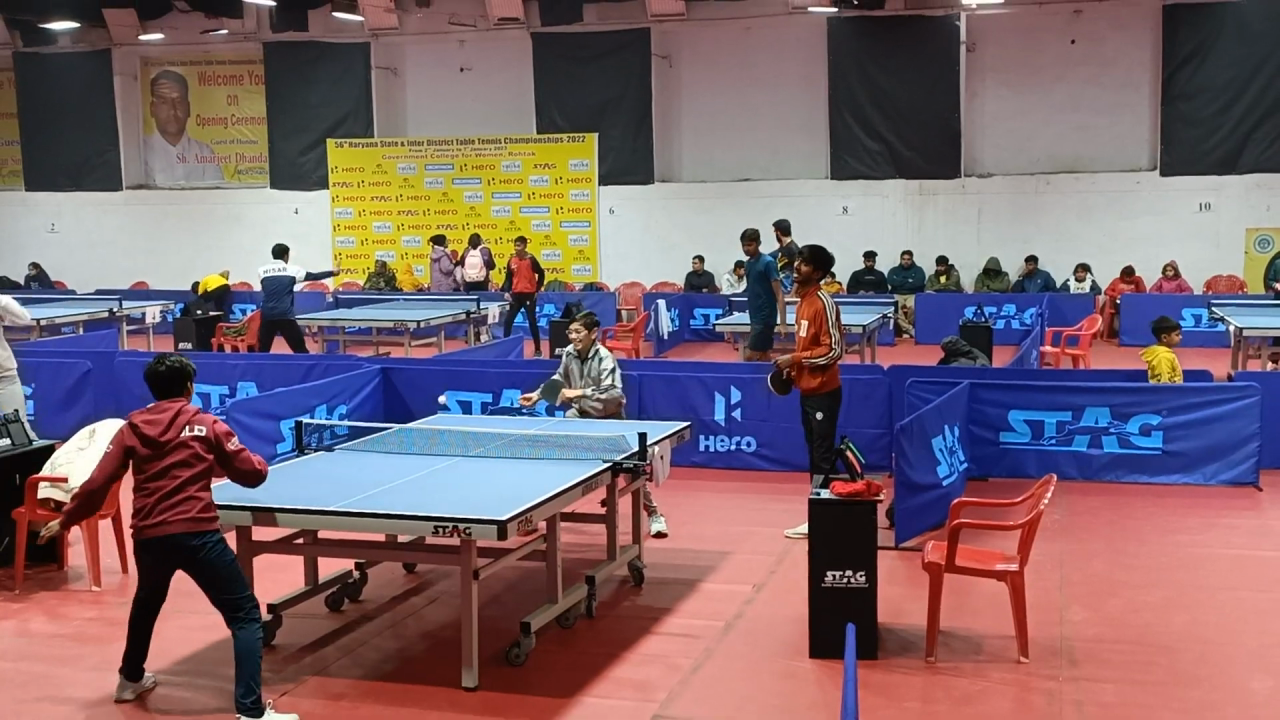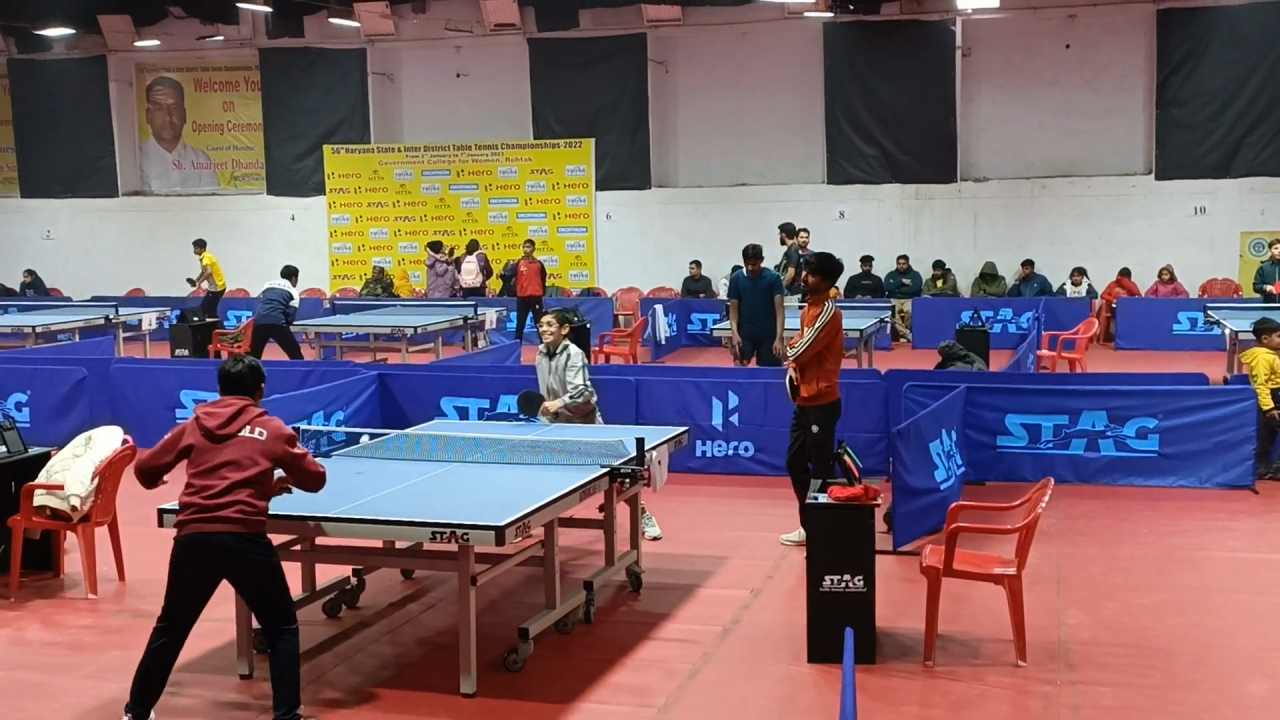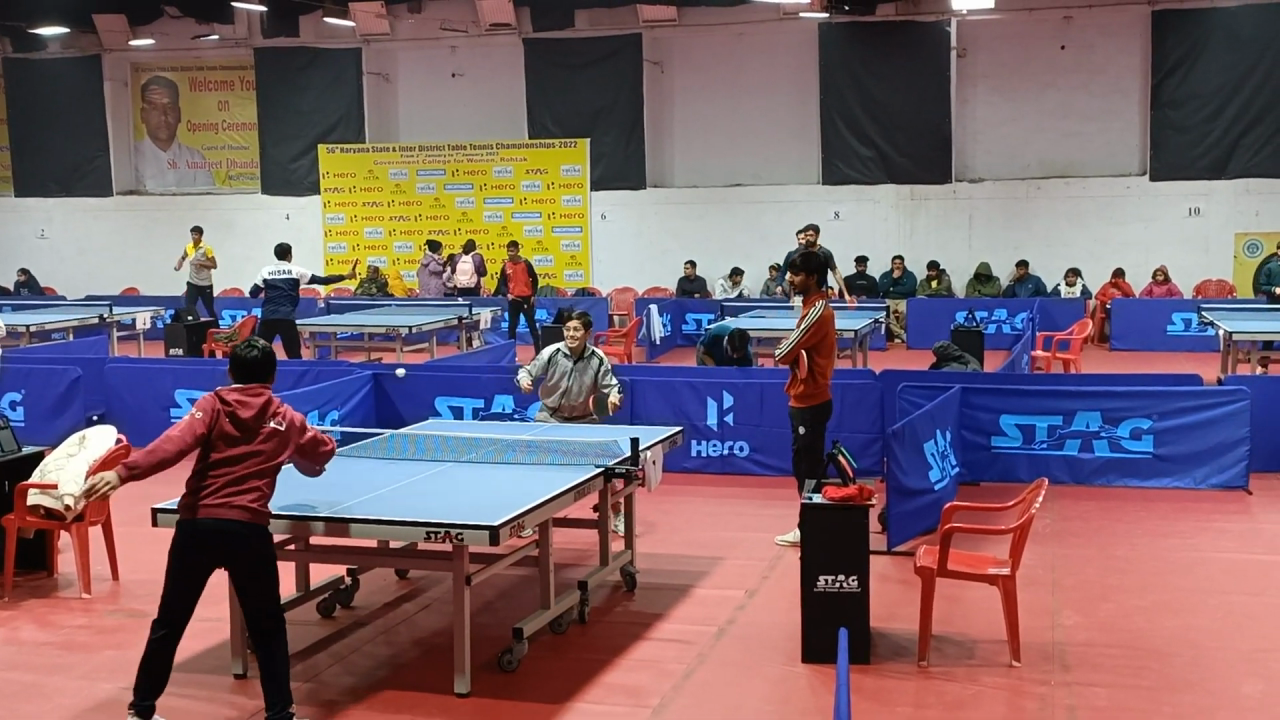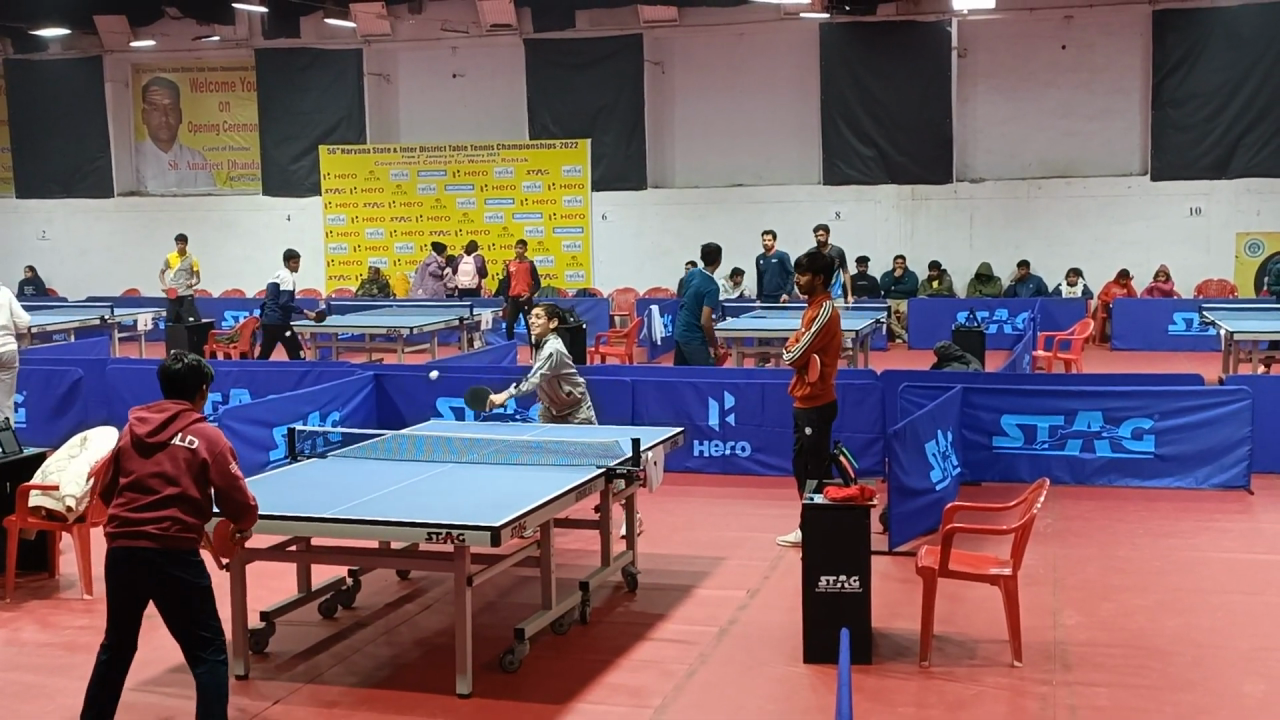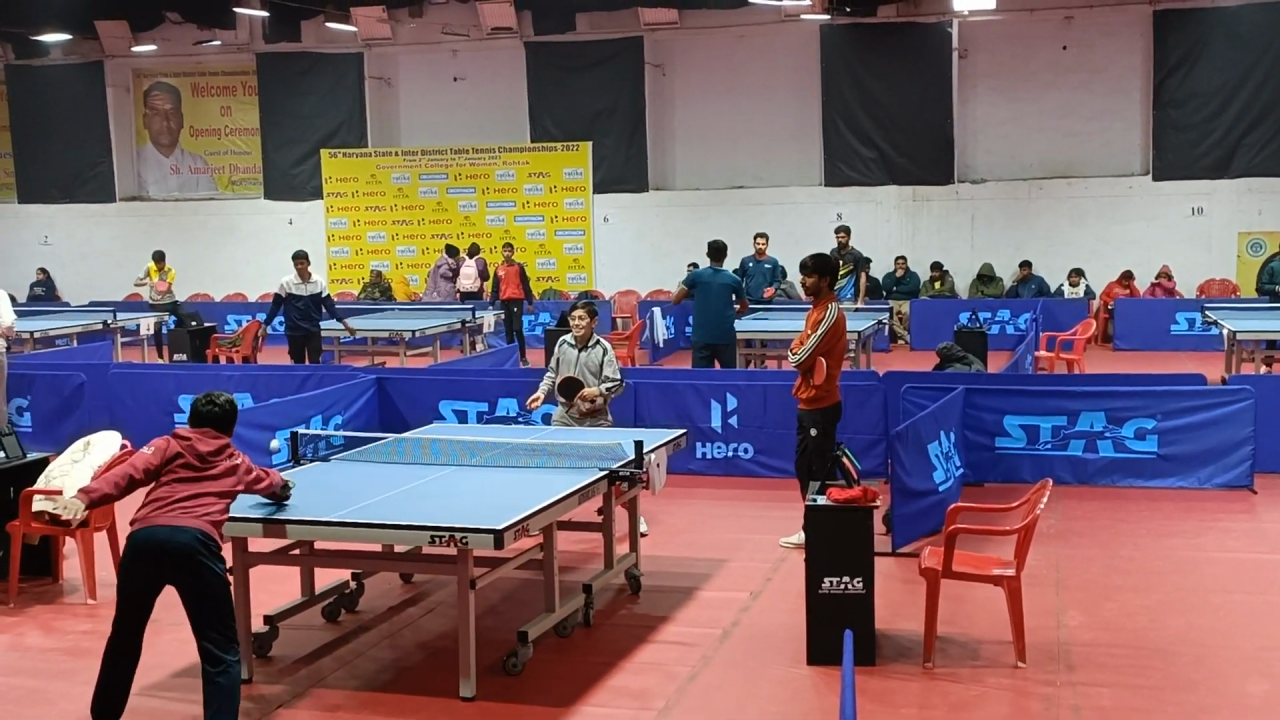
dt=0.7s
person 1, frame 1
left shoulder: (131, 430)
right shoulder: (207, 425)
left elbow: (97, 486)
right elbow: (253, 474)
left wrist: (64, 521)
right wrist: (217, 465)
left hip: (149, 537)
right hip: (198, 535)
left knee: (146, 601)
right knee: (245, 615)
left ankle: (130, 679)
person 1, frame 2
left shoulder: (194, 424)
right shoulder: (273, 429)
left elbow: (146, 468)
right elbow: (315, 479)
left wrist: (155, 481)
right wrist: (281, 481)
left hip: (194, 538)
right hip: (246, 539)
left knee: (170, 627)
right knee: (281, 628)
person 1, frame 3
left shoulder: (213, 406)
right shoulder: (286, 419)
left elbow: (175, 442)
right elbow: (323, 450)
left wrist: (122, 472)
left hip: (198, 524)
right hip: (249, 529)
left knee: (169, 620)
right knee: (268, 624)
person 1, frame 4
left shoulder: (131, 430)
right shoulder: (208, 437)
left elbow: (107, 492)
right elbow: (240, 506)
right wrist: (241, 524)
left hip: (122, 551)
right hip: (173, 555)
left knee: (116, 647)
right knee: (208, 653)
person 1, frame 5
left shoulder: (170, 446)
right shoulder: (237, 463)
left elbow: (130, 473)
right elbow: (279, 488)
left wrist: (83, 498)
right wrist: (279, 484)
left hip: (145, 540)
right hip: (197, 542)
left knee: (124, 640)
right knee: (221, 651)
person 2, frame 1
left shoulder: (823, 304)
right shoulder: (803, 302)
left elbow: (833, 351)
left wrist: (795, 359)
right wrist: (792, 364)
left hip: (824, 393)
right hip: (808, 391)
left knee: (823, 460)
right knee: (815, 457)
person 2, frame 2
left shoulder: (827, 313)
right shoulder: (809, 308)
left elbow: (797, 351)
left wrist: (791, 345)
right wrist: (792, 367)
left hip: (821, 403)
right hip: (804, 401)
left knee: (820, 470)
right knee: (795, 464)
person 2, frame 3
left shoulder: (817, 311)
right shoulder: (815, 307)
left elbow: (783, 355)
right elbow: (796, 349)
left wrist: (786, 350)
right wrist: (792, 352)
left hip: (810, 401)
right hip: (805, 399)
left knee: (810, 468)
right knee: (803, 467)
person 2, frame 4
left shoulder: (825, 312)
right shoulder: (812, 308)
left elbow: (795, 356)
right elbow: (793, 348)
left wrist: (792, 353)
right wrist: (793, 351)
left hip: (816, 403)
right hip: (804, 400)
left knee: (816, 469)
right knee: (802, 466)
person 2, frame 5
left shoulder: (831, 314)
right shoulder: (816, 310)
left elbow: (800, 359)
right elbow: (798, 350)
left wrist: (797, 353)
right wrist: (798, 351)
left hip: (820, 405)
right hip: (809, 402)
left knee: (820, 471)
right knee: (804, 467)
person 3, frame 1
left shoulder: (604, 357)
right shoulder: (569, 353)
left elbow: (613, 393)
right elbow: (560, 378)
left wrist: (580, 392)
right wrist: (539, 394)
left hip: (609, 418)
right hip: (579, 415)
left ankle: (654, 515)
person 3, frame 2
left shoulder: (572, 353)
right shoulder: (541, 353)
left elbow: (581, 391)
left wrist: (558, 403)
right wrist: (547, 404)
left hip: (586, 419)
right hip: (556, 420)
left ankle: (644, 517)
person 3, frame 3
left shoulder: (597, 358)
right shoulder: (552, 352)
left elbow: (612, 386)
right elbow: (527, 370)
left wrist: (614, 396)
right wrist: (524, 380)
left hip: (583, 419)
right hip: (550, 417)
left ankle: (618, 516)
person 3, frame 4
left shoulder: (552, 349)
right shoulder: (536, 342)
left elbow: (536, 381)
left wrist: (505, 395)
right wrist: (543, 398)
left hip: (575, 412)
right hip: (550, 412)
left knee: (600, 463)
right knee: (538, 464)
left ankle: (630, 510)
right ankle: (536, 518)
person 3, frame 5
left shoulder: (603, 349)
right shoulder: (563, 343)
left elbow: (617, 383)
right elbow: (553, 373)
left wrist: (598, 391)
right wrist: (542, 392)
left hip: (595, 417)
right hip: (566, 414)
left knee: (611, 468)
right knee: (550, 464)
left ankle: (632, 511)
